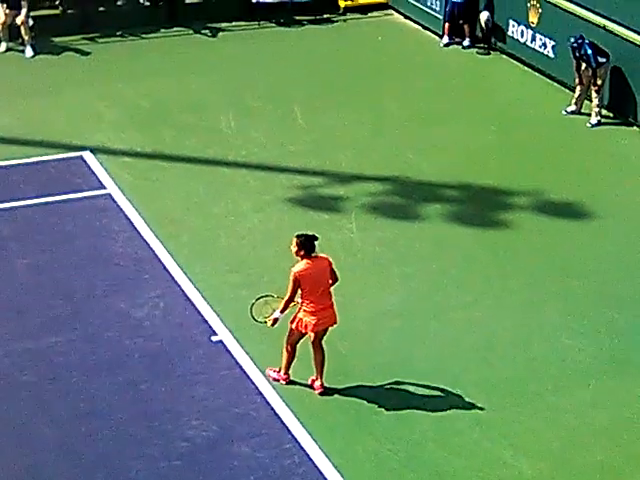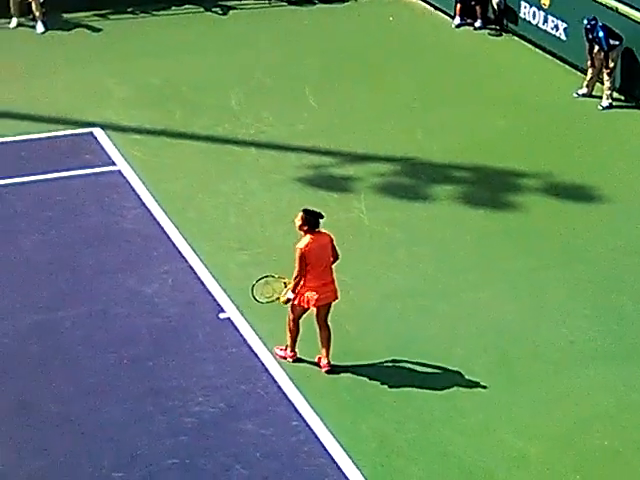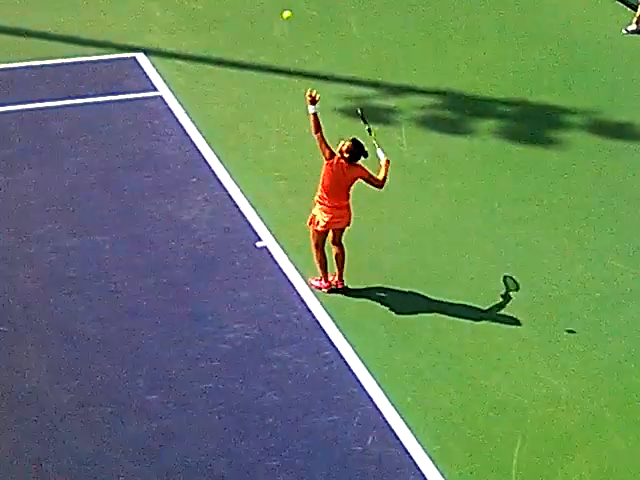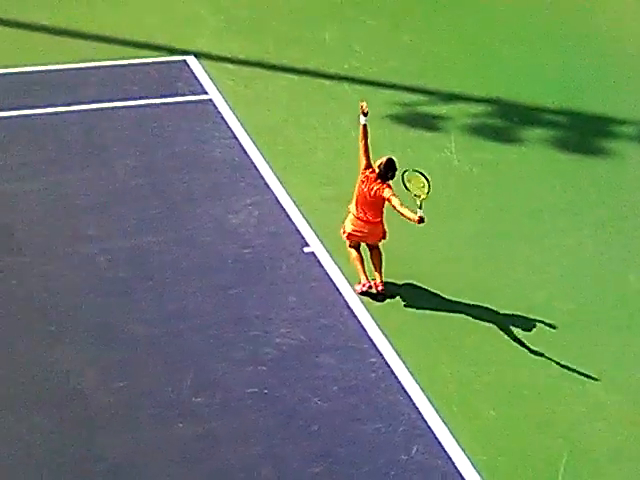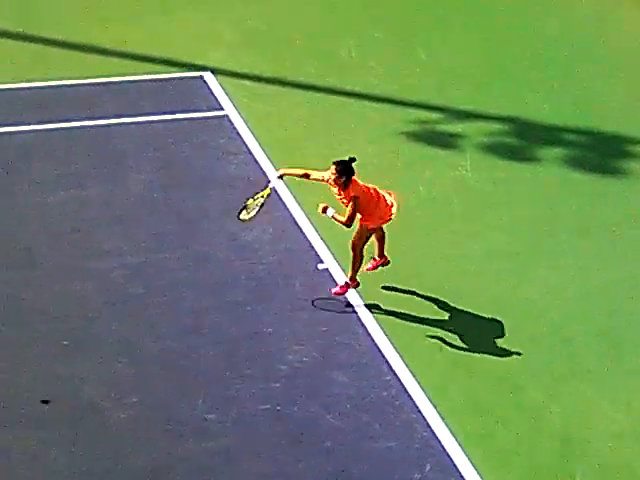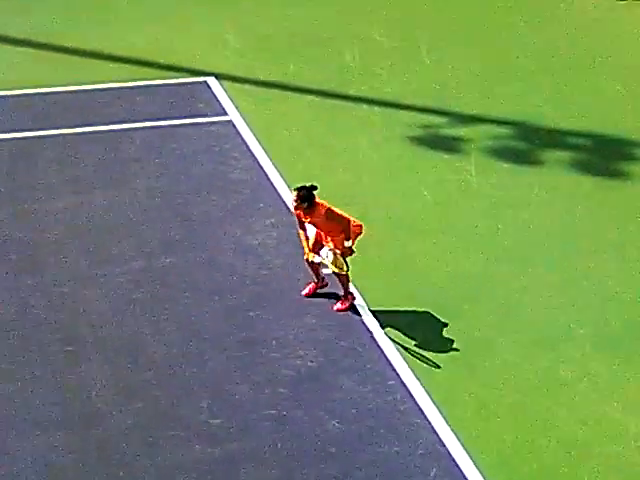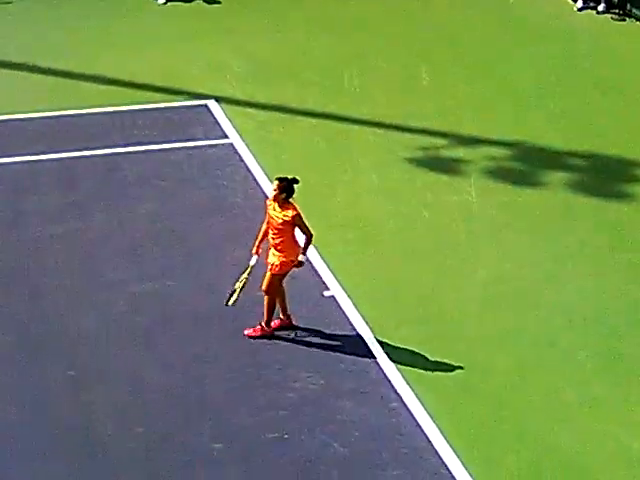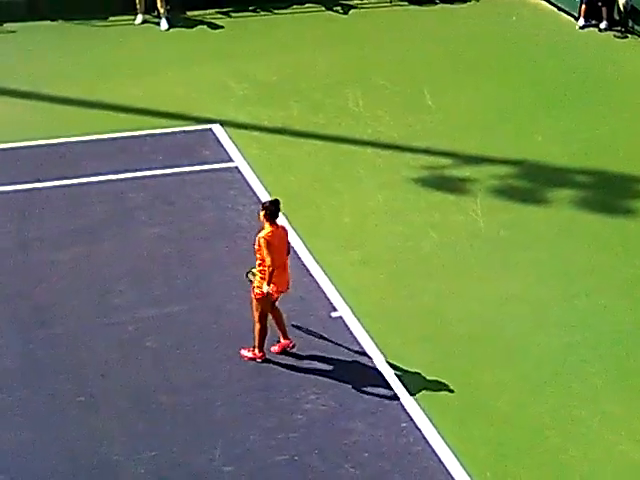
dt=0.5s
person 1, frame 1
left shoulder: (297, 271)
right shoulder: (325, 260)
left elbow: (290, 297)
right elbow: (334, 280)
left wrist: (277, 314)
left hip: (309, 315)
right hip: (327, 312)
left knee: (290, 343)
right knee: (317, 344)
left ankle: (283, 374)
right ankle: (319, 382)
person 1, frame 2
left shoulder: (303, 247)
right shoulder: (327, 237)
left elbow: (298, 275)
right elbow: (335, 258)
left wrist: (289, 293)
left hip: (310, 291)
right hip: (328, 288)
left knee: (293, 318)
right knee: (322, 322)
left ankle: (290, 351)
right ankle: (325, 360)
person 1, frame 3
left shoulder: (332, 160)
right shoulder: (358, 170)
left elbow: (317, 134)
right elbow: (380, 183)
left wrist: (312, 108)
right wrist: (385, 165)
left hip: (324, 213)
right hip: (342, 214)
left knee: (317, 245)
right knee: (336, 243)
left ankle: (324, 281)
right ankle: (338, 279)
person 1, frame 4
left shoulder: (366, 173)
right shoulder: (386, 190)
left elbow: (364, 144)
right elbow: (400, 208)
left wrist: (363, 119)
right wrist: (415, 217)
left hip: (355, 225)
right hip: (374, 229)
left knee: (353, 247)
right knee: (374, 249)
left ankle: (365, 282)
right ankle: (378, 282)
person 1, frame 5
left shoulder: (353, 195)
right shoulder: (332, 179)
left elbow: (348, 222)
right elbow: (308, 174)
left wrist: (330, 212)
right wrist: (285, 171)
left hip: (375, 212)
left knee: (356, 245)
right knee: (376, 229)
left ankle: (351, 281)
right ankle: (380, 257)
person 1, frame 6
left shoulder: (324, 211)
right shoulder: (299, 210)
left elbow: (346, 222)
right elbow: (302, 229)
left wrist: (347, 244)
right wrist: (307, 250)
left hip: (341, 234)
right hip: (324, 231)
right knee: (309, 257)
left ankle: (348, 296)
right ankle: (319, 281)
person 1, frame 7
left shoulder: (292, 213)
right shoulder: (271, 204)
left elbow: (308, 235)
left wrist: (302, 256)
right wrist: (257, 244)
left hip: (284, 256)
right hip: (273, 250)
left knee: (267, 289)
right knee: (276, 286)
left ankle: (265, 327)
right ankle: (285, 318)
person 1, frame 8
left shoulder: (263, 236)
right shoulder: (283, 230)
left elbow: (270, 265)
left wrist: (266, 285)
left hip: (267, 283)
right hip: (282, 279)
left knee: (260, 319)
right knee: (272, 308)
left ankle: (258, 352)
right ankle: (285, 340)
